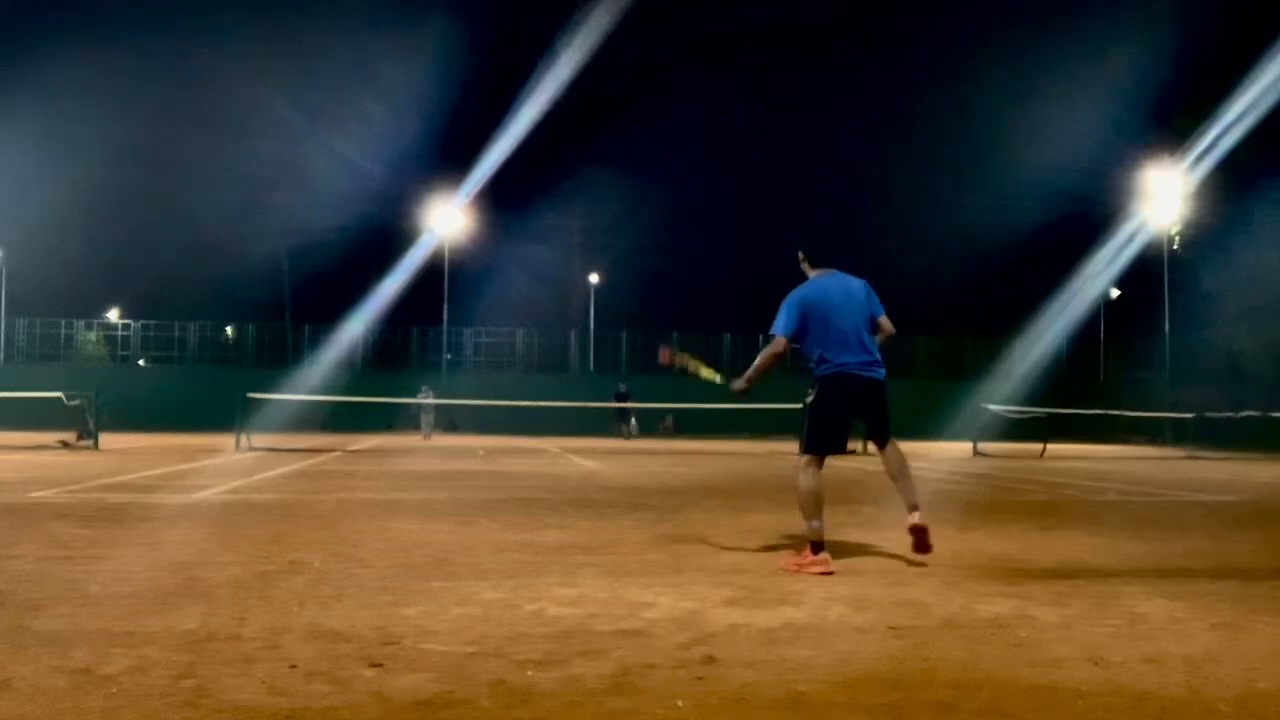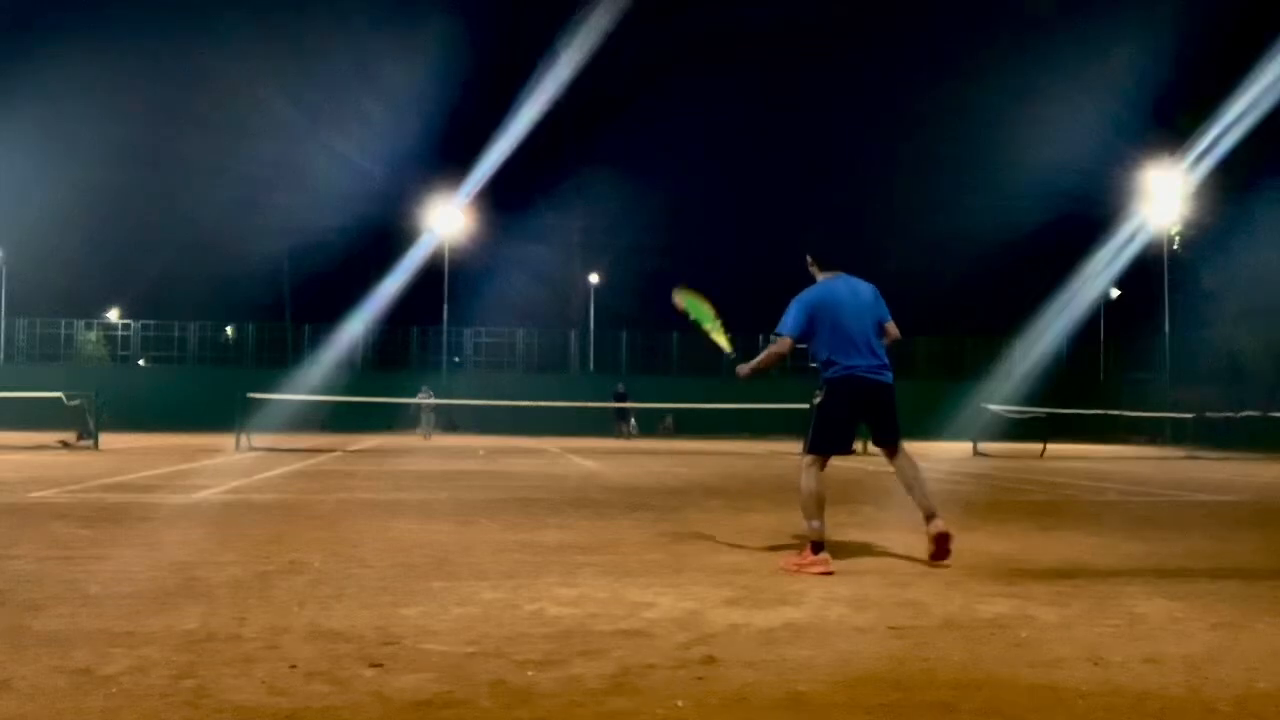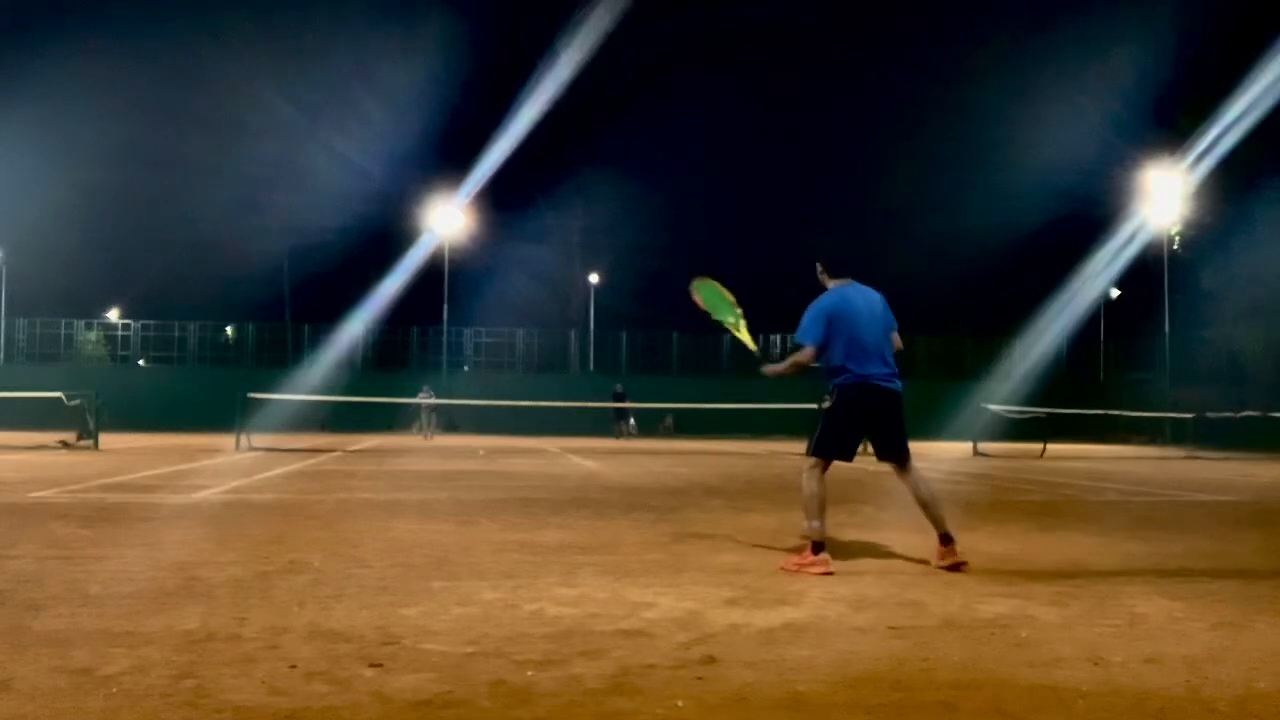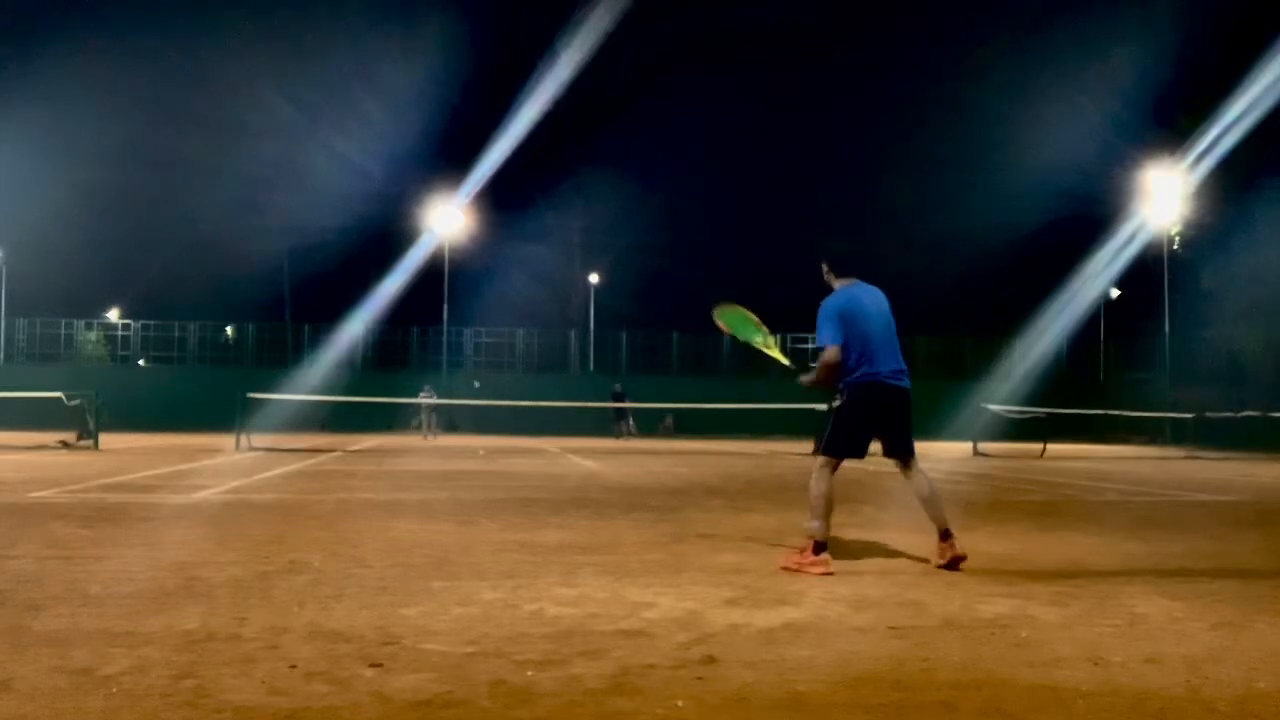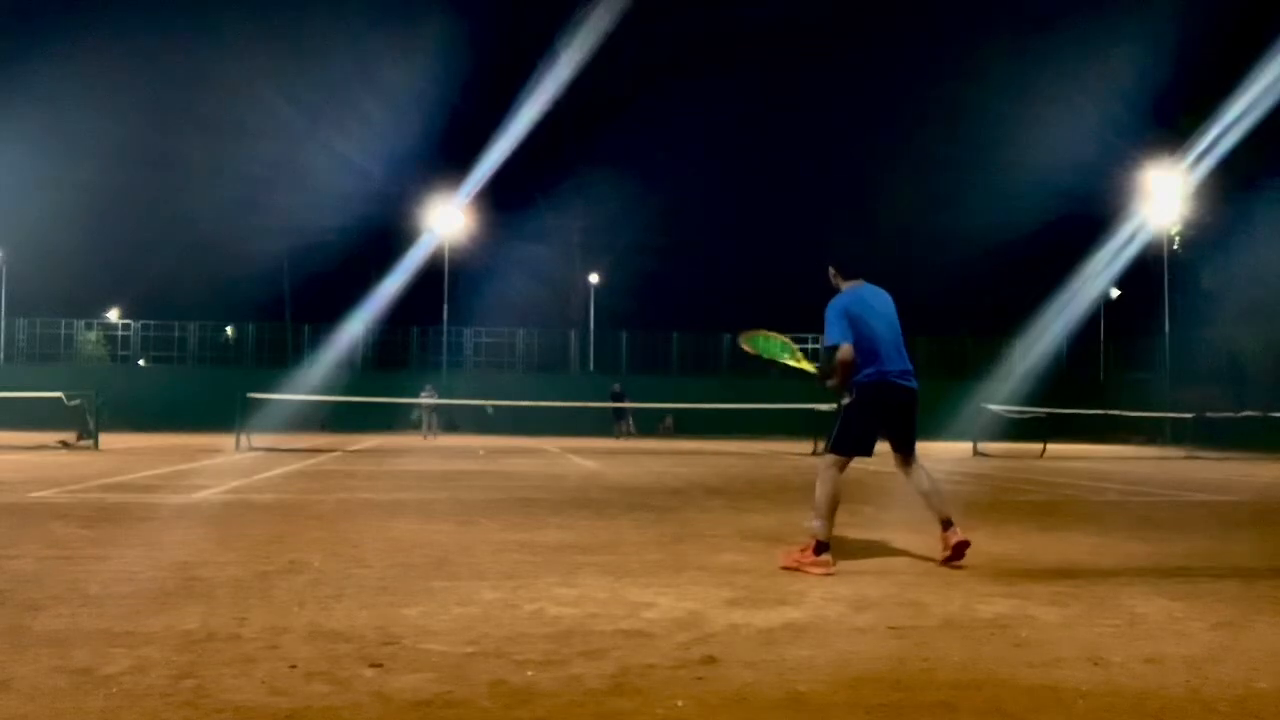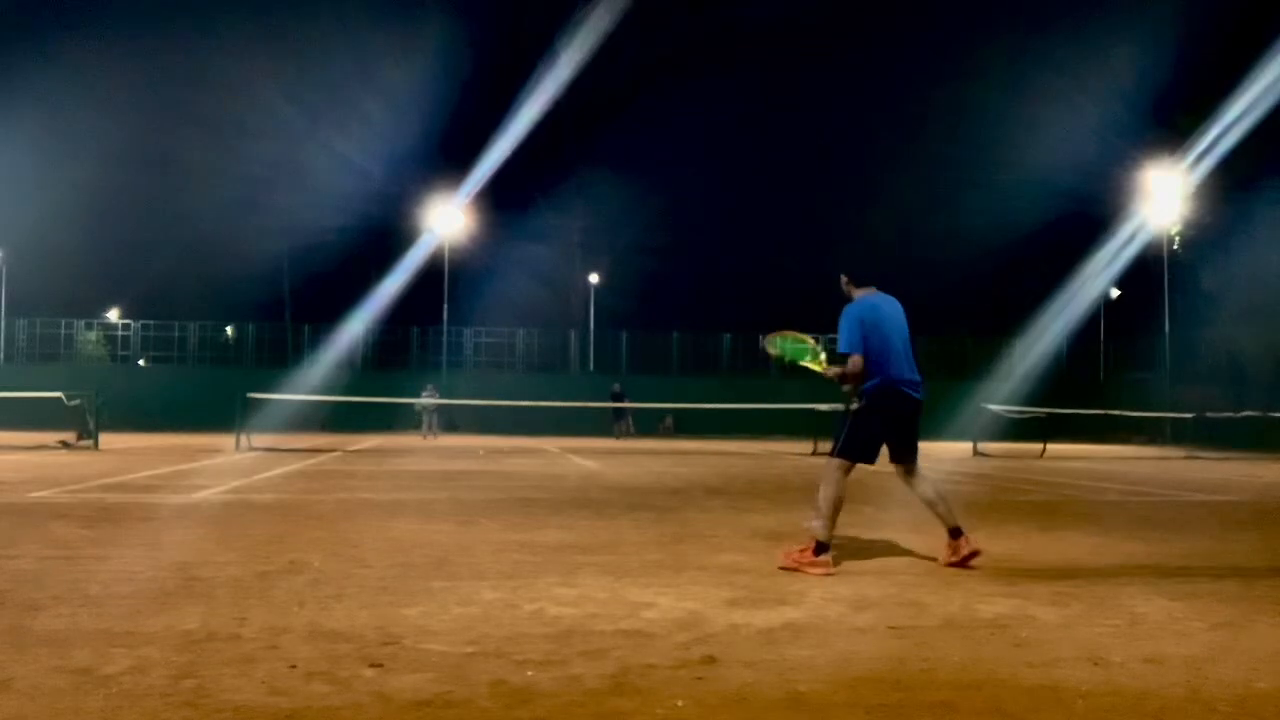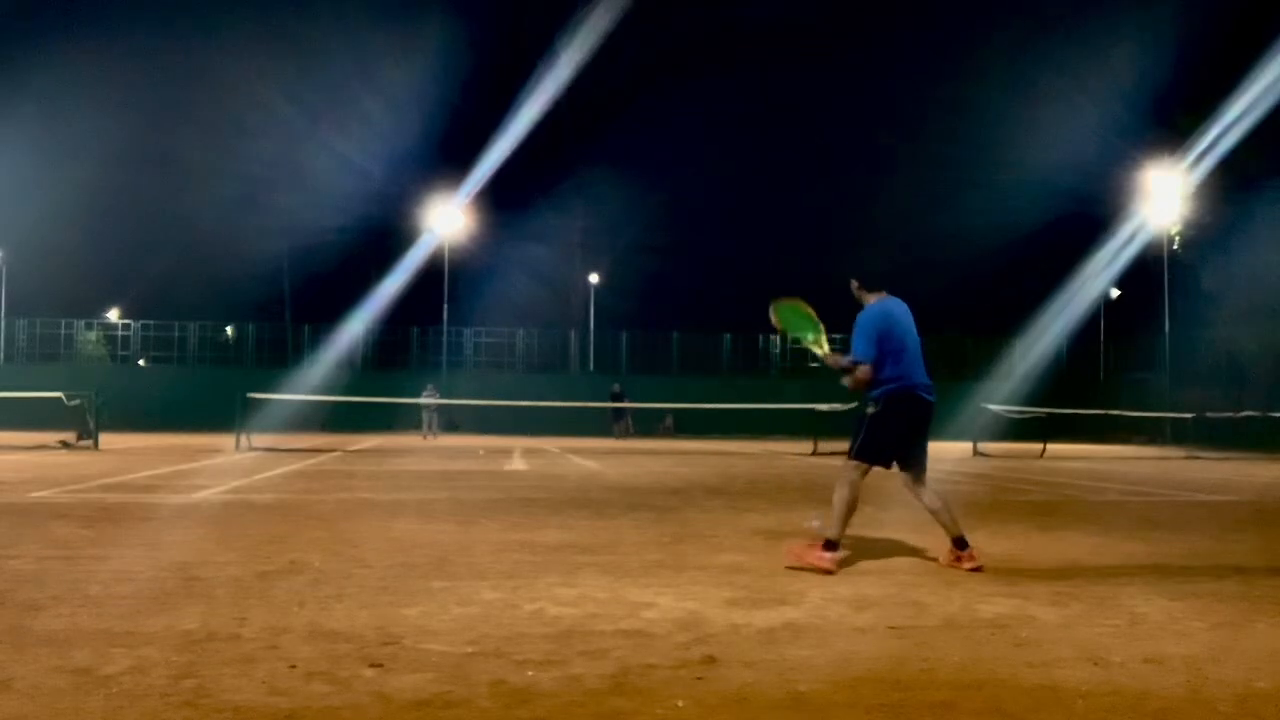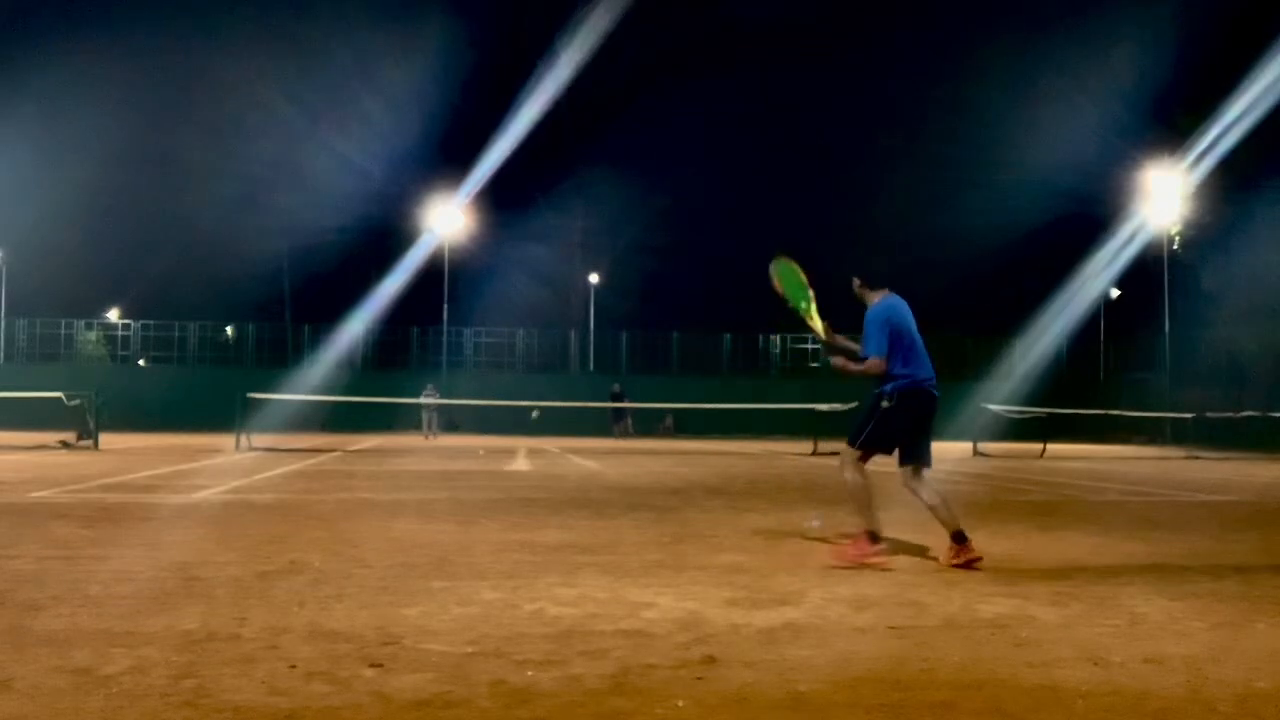
dt=0.1s
person 1, frame 1
left shoulder: (799, 297)
right shoulder: (860, 286)
left elbow: (777, 347)
right elbow: (887, 330)
left wrist: (745, 380)
left hip: (833, 383)
right hip: (872, 379)
left knee: (808, 464)
right knee: (885, 443)
left ankle: (816, 552)
right ankle: (914, 514)
person 1, frame 2
left shoulder: (808, 299)
right shoulder: (867, 290)
left elbow: (782, 346)
right elbow: (892, 335)
left wrist: (749, 368)
left hip: (840, 386)
right hip: (879, 383)
left knee: (811, 465)
right knee: (895, 452)
left ankle: (817, 552)
right ankle: (933, 522)
person 1, frame 3
left shoulder: (822, 306)
right shoulder: (876, 298)
left elbow: (806, 357)
right elbow: (896, 345)
left wrist: (777, 369)
left hip: (850, 393)
right hip: (888, 391)
left knee: (813, 468)
right knee: (904, 467)
left ankle: (816, 553)
right ankle: (947, 545)
person 1, frame 4
left shoulder: (832, 305)
right shoulder: (877, 295)
left elbow: (832, 356)
left wrist: (814, 378)
left hip: (861, 391)
right hip: (897, 389)
left knee: (823, 467)
right knee: (908, 465)
left ankle: (817, 552)
right ankle: (947, 543)
person 1, frame 5
left shoulder: (839, 305)
right shoulder: (883, 296)
left elbow: (846, 355)
left wrist: (837, 380)
right wrist: (846, 374)
left hip: (869, 390)
right hip: (904, 388)
left knee: (830, 465)
right knee: (908, 462)
left ankle: (818, 552)
right ankle: (950, 532)
person 1, frame 6
left shoulder: (853, 312)
right shoulder: (891, 304)
left elbow: (856, 365)
left wrist: (842, 376)
right wrist: (841, 369)
left hip: (878, 396)
right hip: (909, 395)
left knee: (835, 469)
right knee: (910, 472)
left ankle: (819, 551)
right ankle: (959, 540)
person 1, frame 7
left shoulder: (869, 317)
right shoulder: (899, 307)
left elbow: (865, 374)
left wrist: (849, 382)
right wrist: (843, 362)
left hip: (891, 400)
right hip: (920, 400)
left knee: (852, 472)
right knee: (916, 480)
left ankle: (829, 549)
right ankle: (962, 550)
person 1, frame 8
left shoulder: (877, 313)
right shoulder: (894, 303)
left elbow: (876, 366)
left wrist: (844, 366)
right wrist: (837, 341)
left hip: (901, 395)
right hip: (923, 395)
left knee: (851, 460)
right knee: (914, 477)
left ankle: (871, 541)
right ankle: (962, 545)
